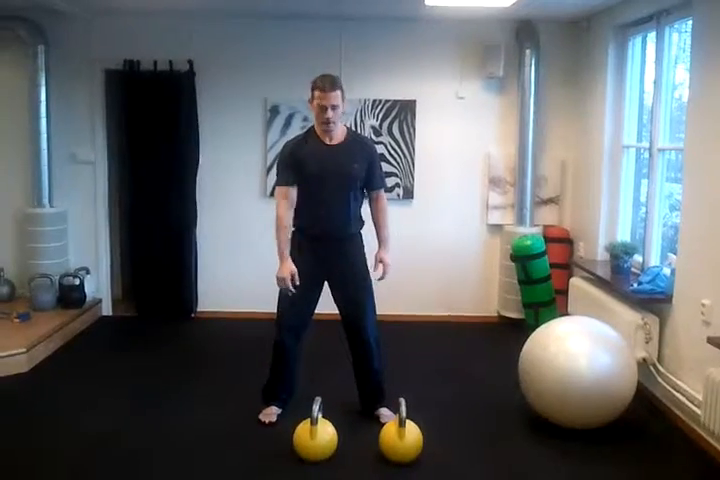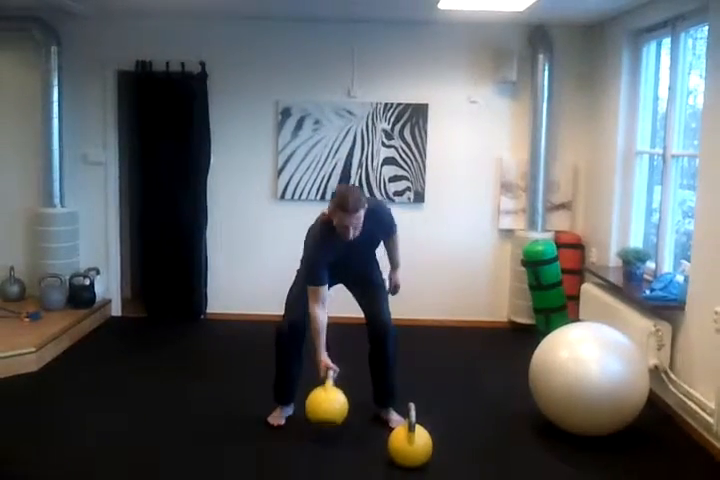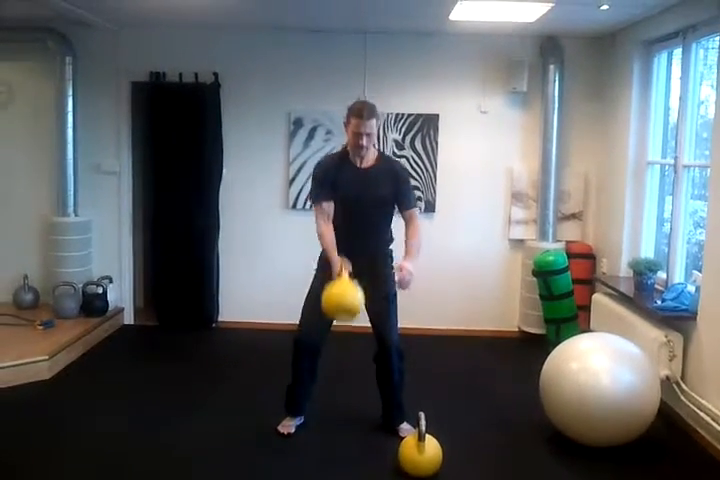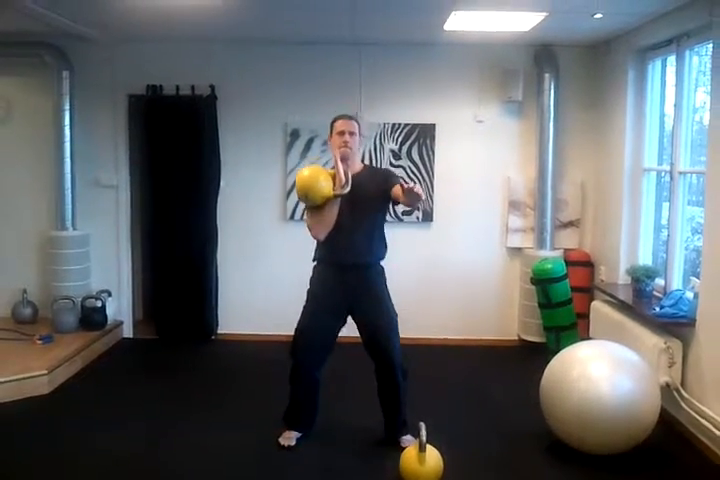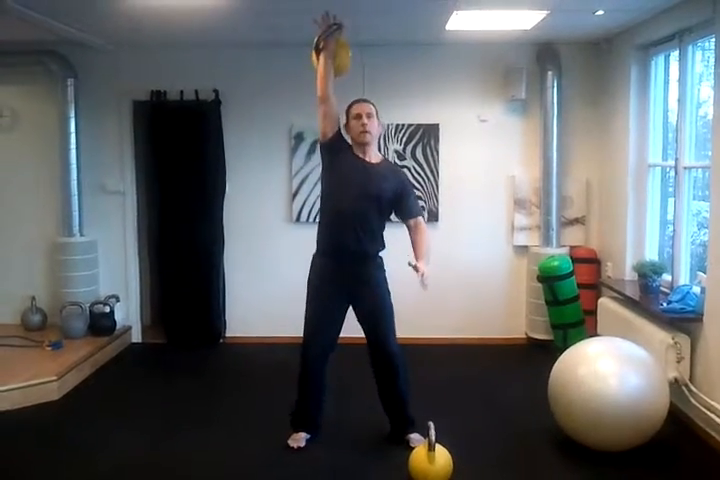
dt=1s
person 1, frame 1
left shoulder: (364, 148)
right shoulder: (295, 149)
left elbow: (377, 197)
right elbow: (285, 205)
left wrist: (384, 246)
right wrist: (284, 258)
left hip: (348, 248)
right hip: (305, 249)
left knee: (363, 327)
right knee: (289, 326)
left ankle: (374, 402)
right ankle: (275, 399)
person 1, frame 2
left shoulder: (379, 212)
right shoulder: (318, 238)
left elbow: (391, 235)
right elbow: (318, 306)
left wrist: (395, 270)
right wrist: (321, 355)
left hip: (364, 267)
right hip: (320, 269)
left knee: (383, 327)
right knee: (289, 328)
left ankle: (385, 406)
right ankle: (284, 402)
person 1, frame 3
left shoulder: (394, 171)
right shoulder: (327, 168)
left elbow: (412, 218)
right elbow: (323, 219)
left wrist: (409, 259)
right wrist: (336, 260)
left hip: (378, 264)
right hip: (335, 262)
left knee: (389, 342)
right knee: (307, 337)
left ankle: (395, 417)
right ankle: (295, 411)
person 1, frame 4
left shoulder: (381, 177)
left elbow: (404, 194)
right elbow: (319, 231)
left wrist: (413, 193)
right wrist: (338, 191)
left hip: (369, 277)
right hip: (328, 277)
left knee: (390, 356)
right knee: (305, 352)
left ankle: (397, 428)
right ankle: (297, 423)
person 1, frame 5
left shoulder: (395, 177)
right shoulder: (335, 155)
left elbow: (415, 221)
right elbow: (324, 100)
left wrist: (420, 258)
right wrist: (326, 51)
left hip: (368, 270)
right hip: (328, 267)
left knee: (387, 351)
right knee: (314, 350)
left ankle: (404, 426)
right ankle: (304, 424)
